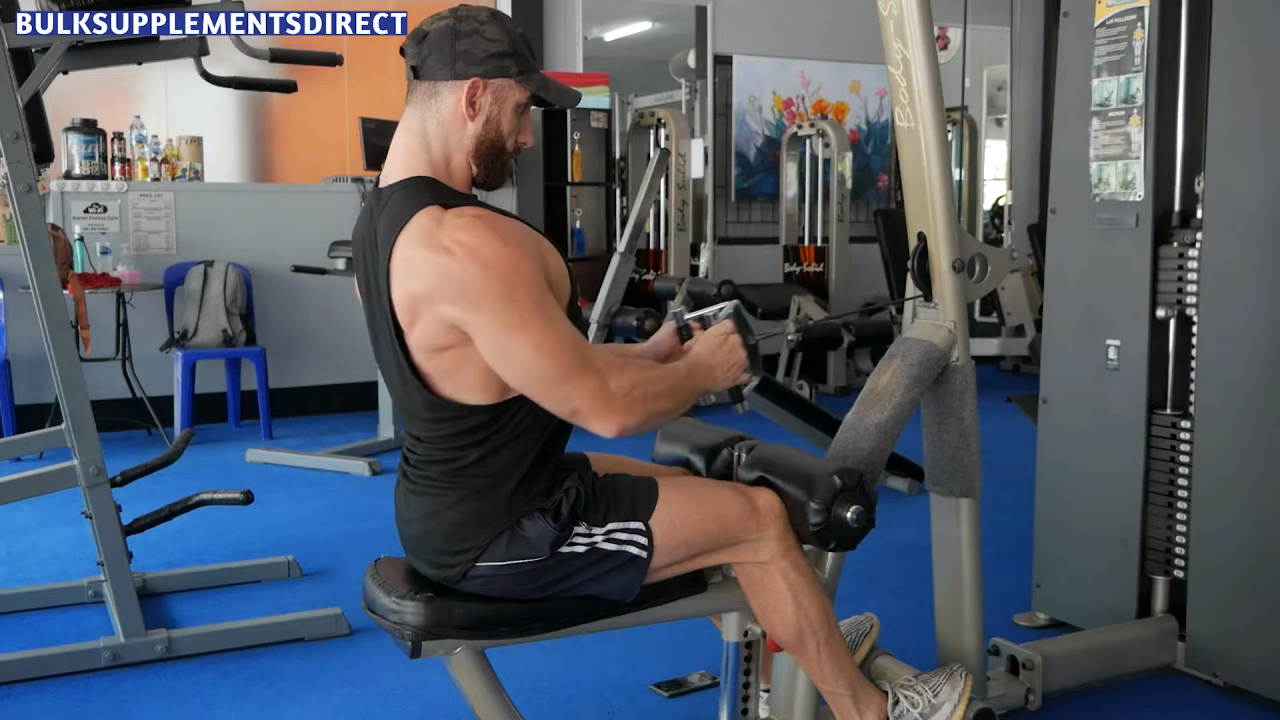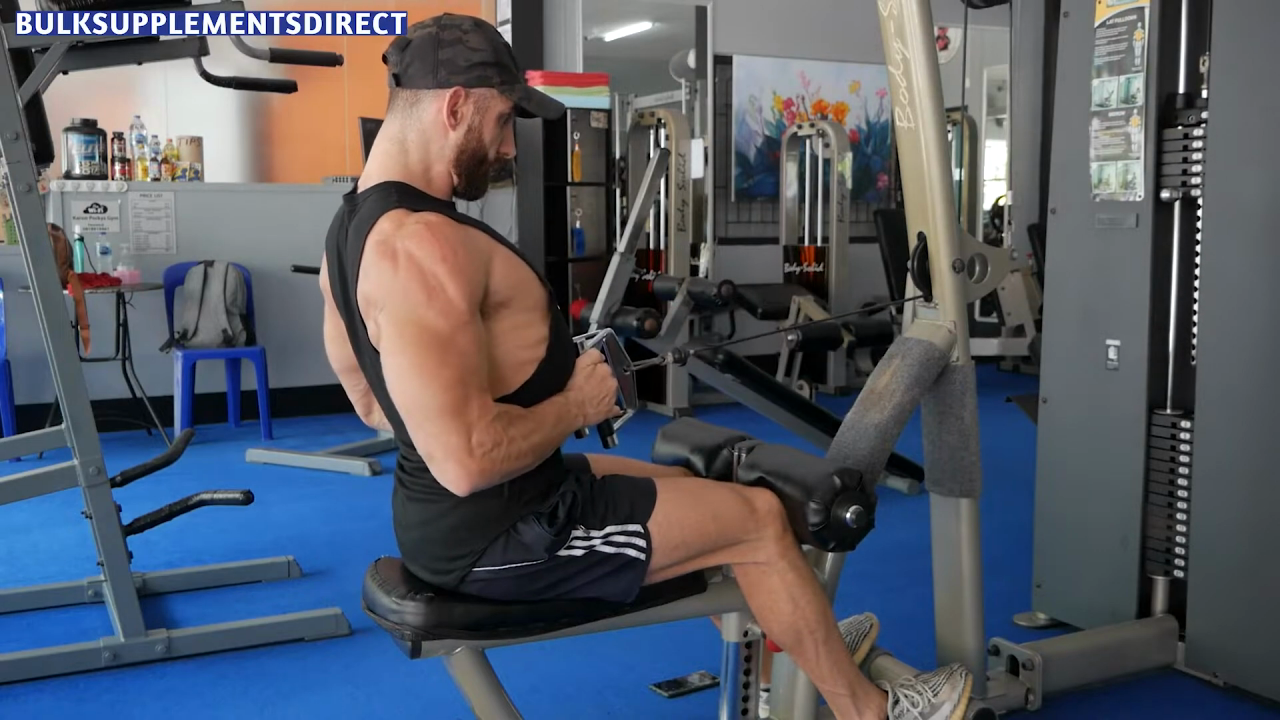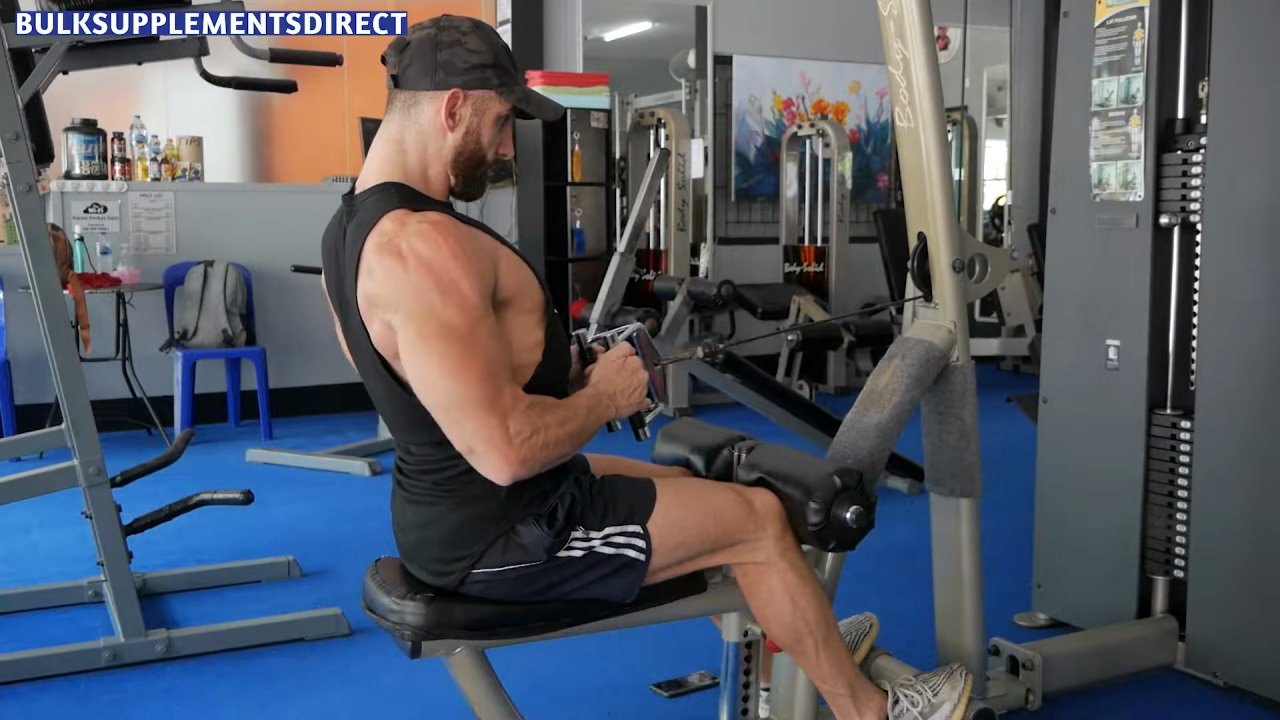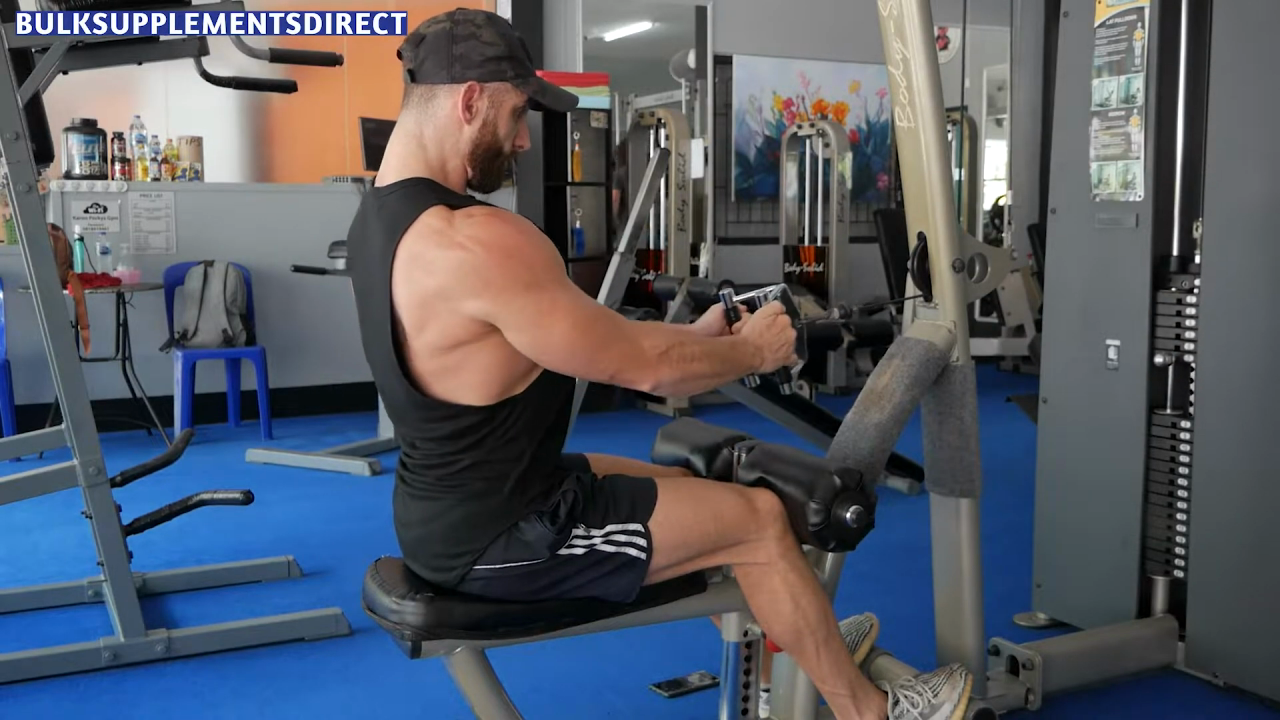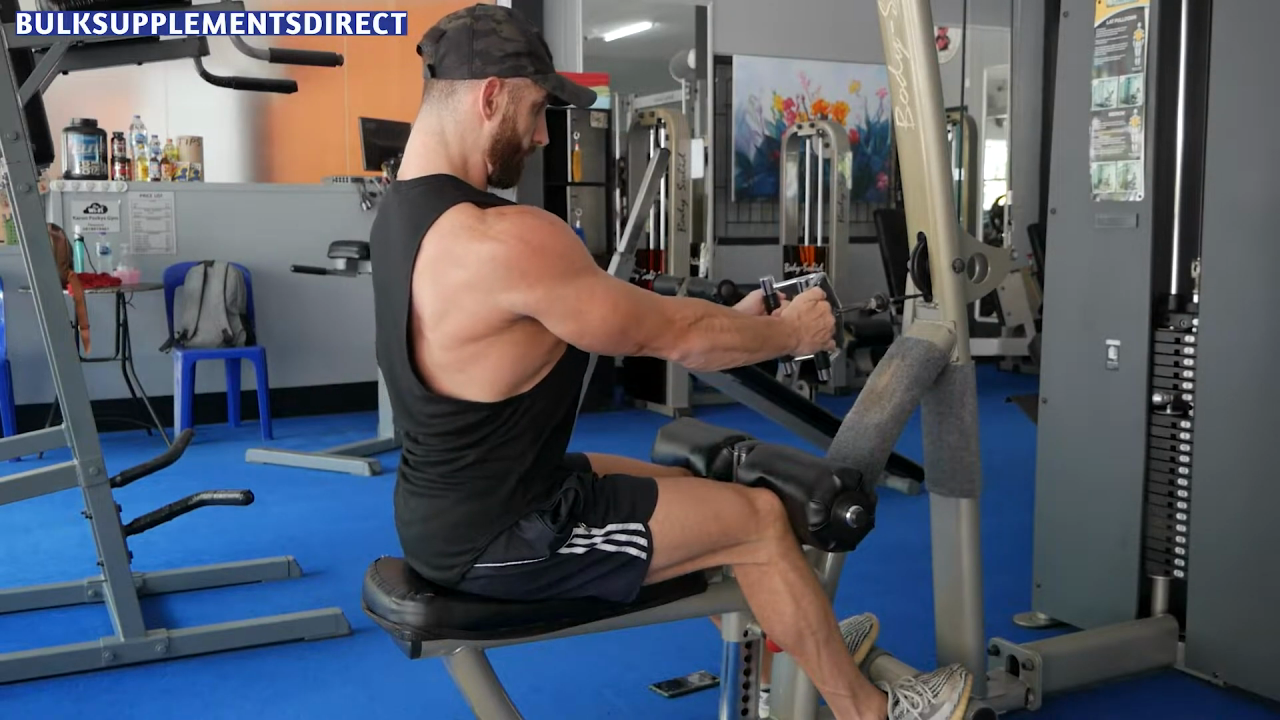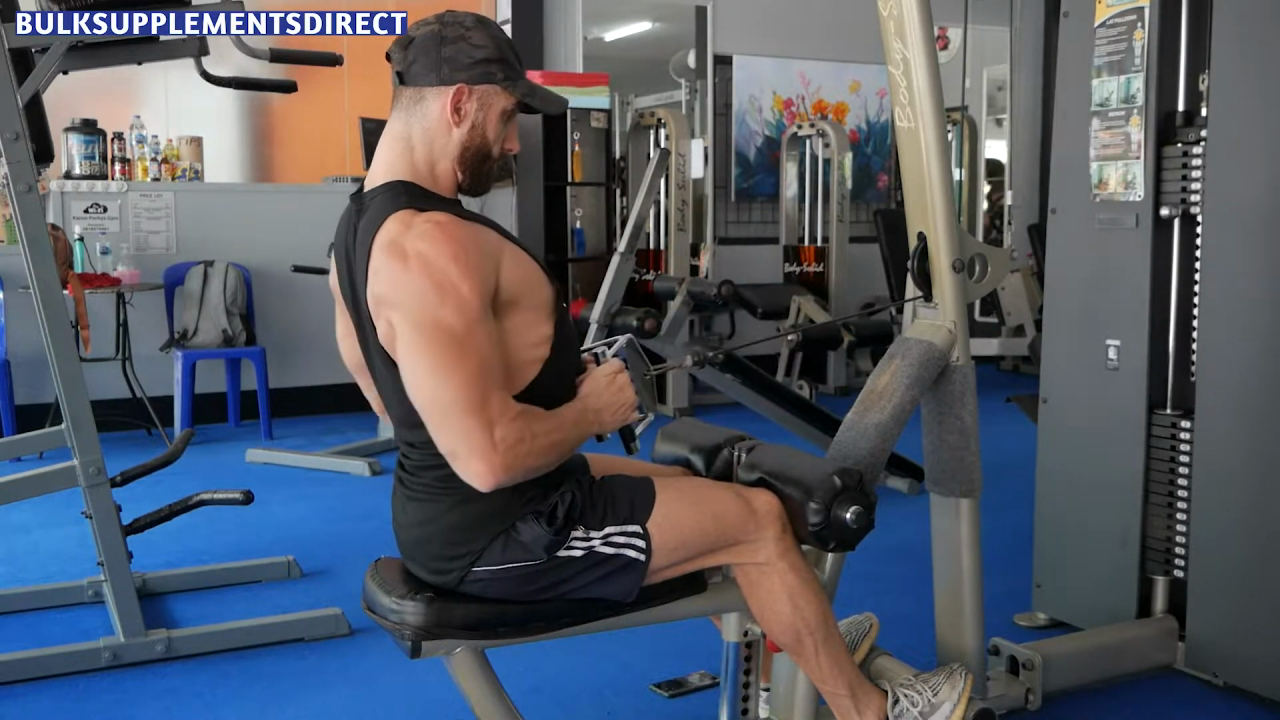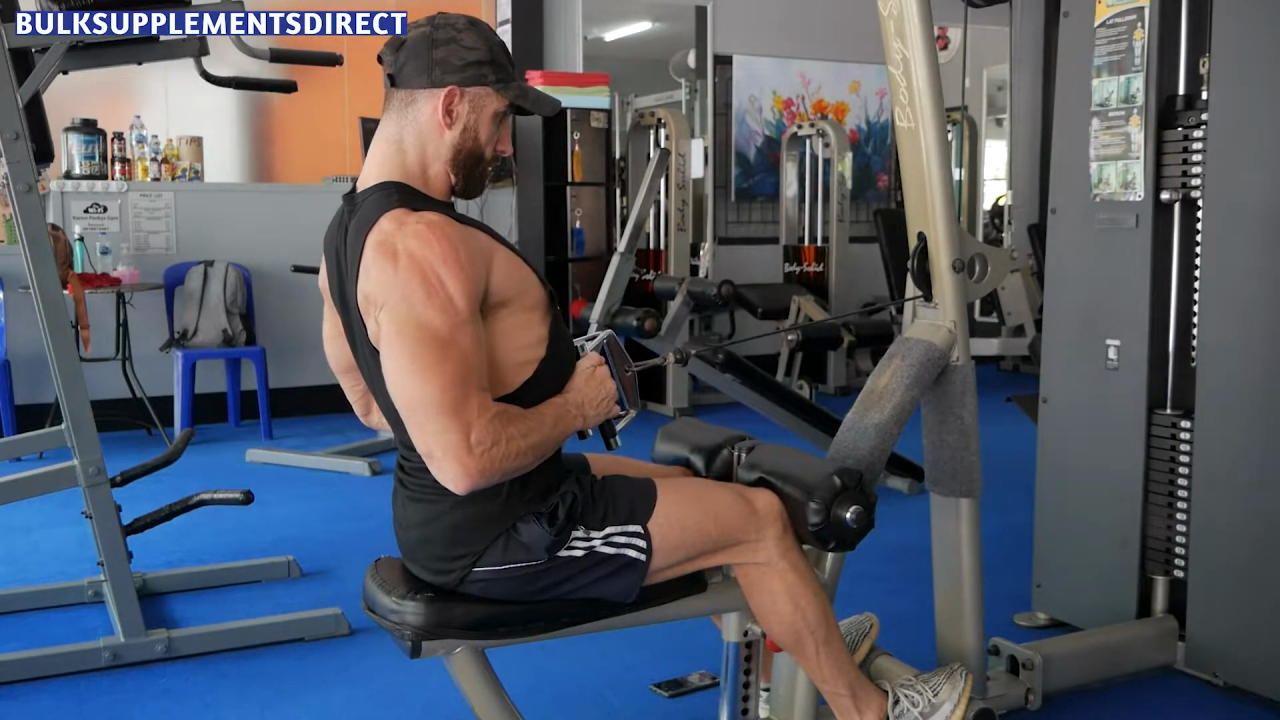
dt=0.7s
person 1, frame 1
left shoulder: (387, 215)
right shoulder: (465, 244)
right elbow: (607, 406)
left wrist: (642, 356)
right wrist: (705, 370)
left hip: (452, 502)
right hip: (503, 531)
left knee: (690, 488)
right knee: (759, 519)
left ankle: (806, 645)
person 1, frame 2
left shoulder: (356, 226)
right shoulder: (421, 246)
right elbow: (468, 458)
left wrist: (550, 382)
right wrist: (576, 404)
left hip: (443, 515)
right hip: (500, 533)
left knee: (687, 488)
right knee: (758, 518)
left ankle: (804, 647)
person 1, frame 3
left shoulder: (356, 226)
right shoulder: (425, 248)
right elbow: (504, 451)
left wrist: (561, 378)
right wrist: (605, 397)
left hip: (445, 511)
right hip: (499, 533)
left knee: (690, 488)
right knee: (757, 518)
left ankle: (798, 650)
person 1, frame 4
left shoulder: (383, 216)
right shoulder: (474, 243)
right elbow: (642, 366)
left wrist: (697, 335)
right wrist: (753, 350)
left hip: (450, 505)
right hip: (501, 533)
left knee: (687, 487)
right knee: (759, 519)
left ankle: (808, 647)
person 1, frame 5
left shoulder: (408, 207)
right shoulder: (501, 241)
right elbow: (673, 335)
left wrist: (741, 320)
right wrist: (791, 332)
left hip: (448, 504)
right hip: (500, 533)
left knee: (688, 487)
right knee: (758, 519)
left ankle: (796, 650)
person 1, frame 6
left shoulder: (367, 223)
right shoulder: (432, 245)
right elbow: (490, 455)
left wrist: (563, 379)
right wrist: (590, 413)
left hip: (443, 510)
right hip: (500, 533)
left knee: (690, 488)
right knee: (757, 519)
left ankle: (800, 649)
person 1, frame 7
left shoulder: (355, 226)
right shoulder: (422, 245)
right elbow: (467, 458)
left wrist: (550, 380)
right wrist: (577, 405)
left hip: (442, 516)
right hip: (501, 534)
left knee: (686, 486)
right knee: (759, 519)
left ankle: (800, 649)
